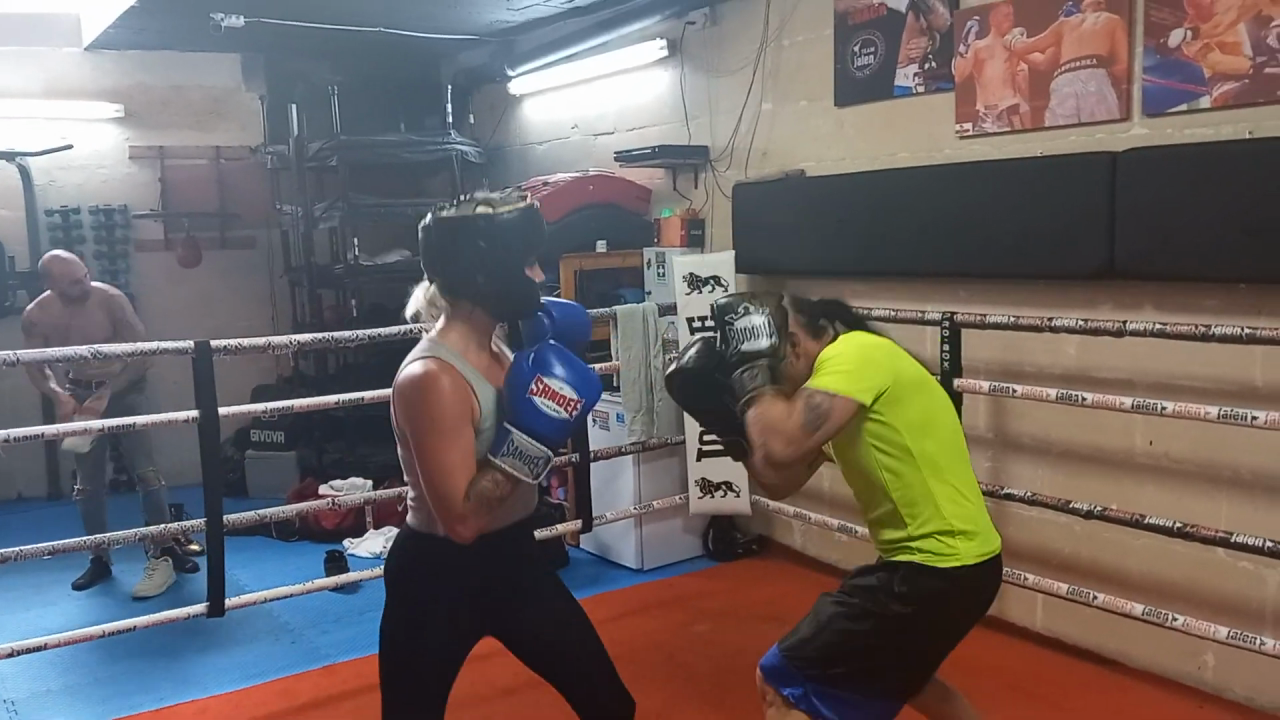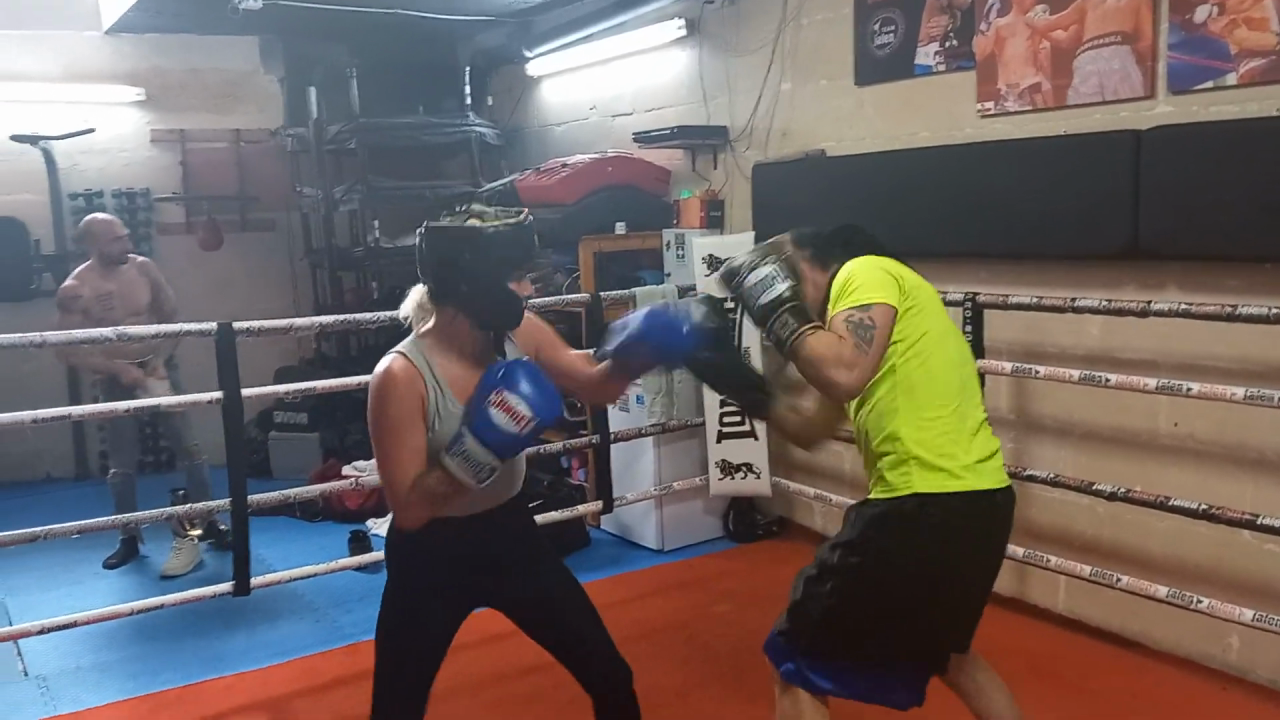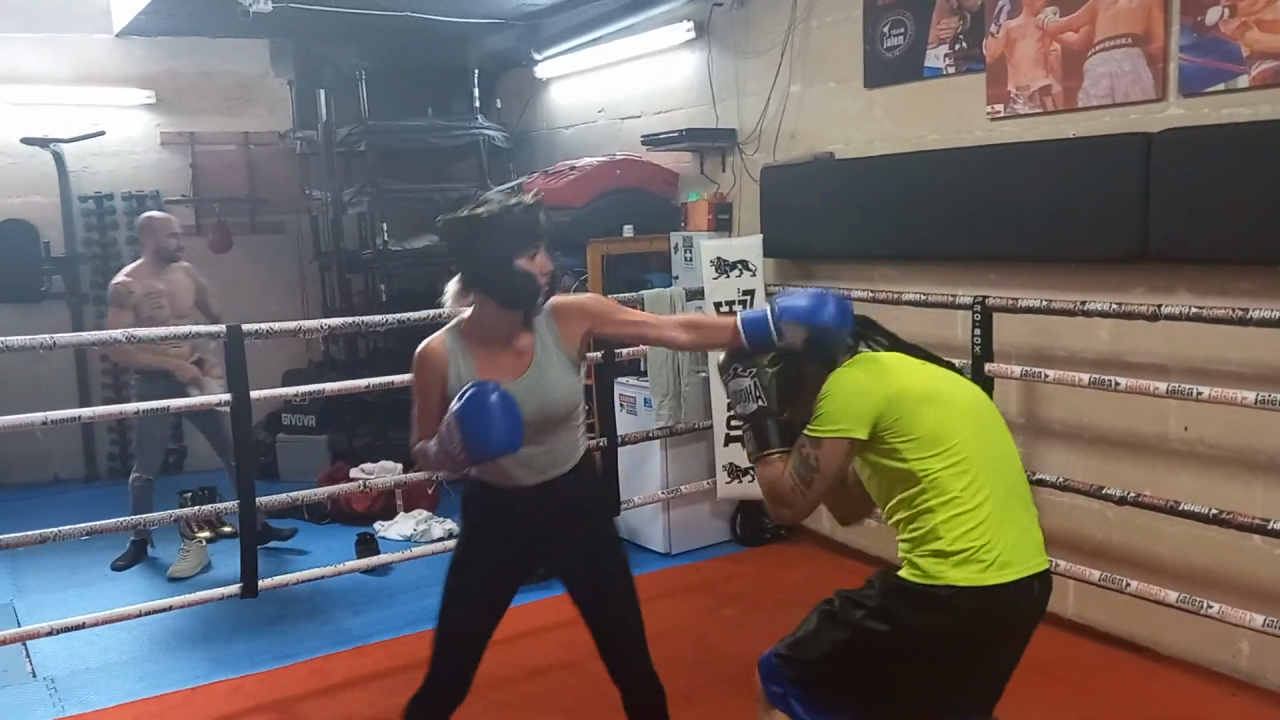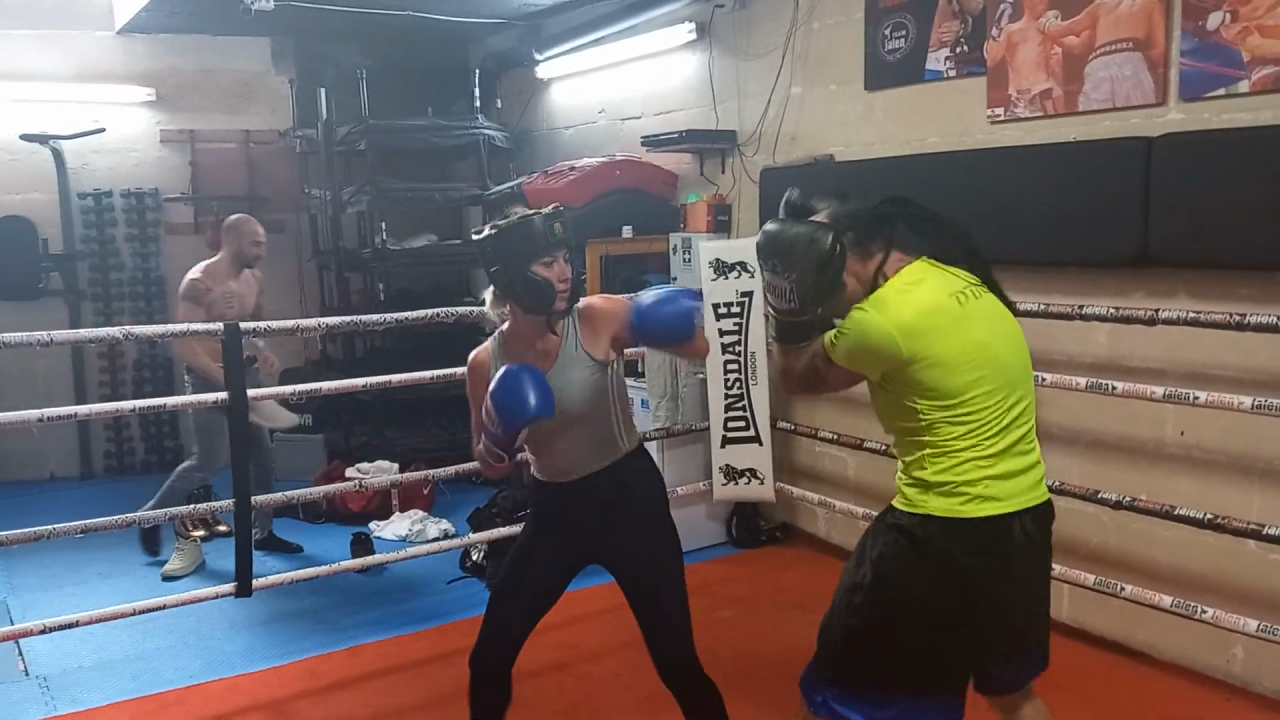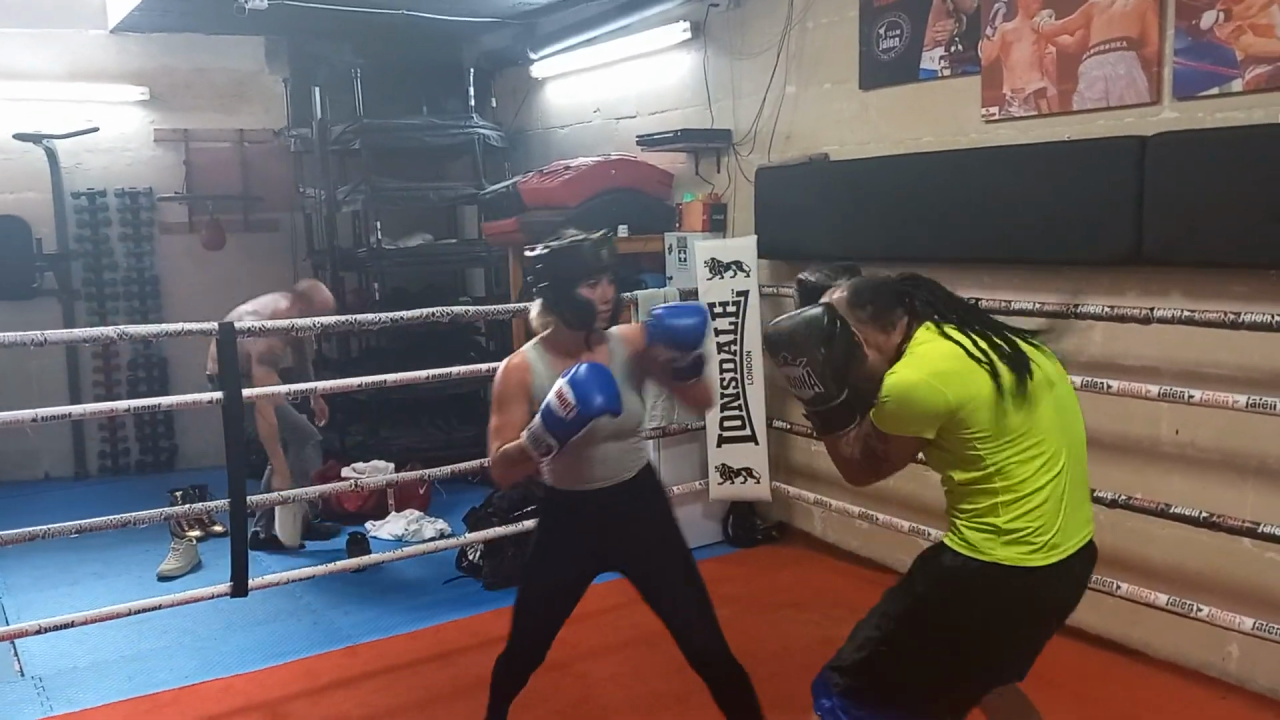
dt=0.3s
person 1, frame 1
left shoulder: (487, 340)
right shoulder: (428, 378)
left elbow: (530, 393)
right elbow: (462, 521)
left wrist: (557, 353)
right wrist: (531, 437)
left hip: (512, 559)
right hip: (437, 573)
person 1, frame 2
left shoulder: (519, 332)
right shoulder: (401, 376)
left elbow: (591, 385)
right elbow: (410, 507)
left wrist: (633, 352)
right wrist: (485, 445)
left hip: (514, 538)
right hip: (436, 561)
left knee: (609, 678)
person 1, frame 3
left shoulder: (567, 317)
right shoulder: (438, 355)
left elbow: (681, 332)
right elbow: (425, 456)
left wrist: (768, 325)
right wrist: (449, 447)
left hip: (575, 509)
right hip: (498, 529)
left knee: (632, 669)
person 1, frame 4
left shoulder: (599, 316)
right shoulder: (486, 362)
left elbow: (691, 343)
right elbow: (488, 464)
left wrist: (678, 327)
right wrist: (499, 437)
left hip: (630, 496)
right hip: (555, 511)
left knee: (676, 661)
right knee: (490, 656)
person 1, frame 5
left shoulder: (634, 342)
right shoulder: (519, 370)
left elbow: (700, 401)
right elbow: (502, 470)
left wrist: (686, 359)
right wrist: (549, 429)
left hip: (642, 509)
right hip: (569, 520)
left knee: (710, 653)
right knee: (522, 653)
person 2, frame 1
left shoulder: (857, 355)
right shoulder: (843, 375)
left elbow: (783, 448)
right elbow: (778, 481)
left wrist: (751, 364)
right wrist: (727, 409)
left hip: (934, 570)
right hip: (962, 563)
left knee: (782, 684)
right knee: (893, 671)
person 2, frame 2
left shoulder: (865, 274)
left elbow: (845, 375)
right elbow: (819, 423)
left wrist: (780, 308)
left hip: (922, 512)
right hip: (983, 503)
left knee: (794, 666)
right knee: (947, 654)
person 2, frame 3
left shoulder: (854, 381)
right shoulder: (910, 378)
left elbow: (788, 503)
right elbow: (849, 509)
left wrist: (758, 413)
left hip: (952, 594)
left knee: (782, 686)
person 2, frame 4
left shoulder: (880, 320)
right shoulder: (957, 282)
left elbow: (793, 378)
left wrist: (789, 302)
left hip: (942, 533)
right hip: (1024, 520)
person 2, frame 5
left shoulder: (915, 380)
right shoulder: (985, 337)
left elbow: (861, 466)
left wrist: (819, 391)
left hip: (991, 568)
right hip: (1065, 556)
right knee: (982, 679)
person 3, frame 1
left shoulder: (109, 299)
right shoulder: (36, 316)
left elbow: (144, 354)
right elbow: (35, 367)
left wrist: (107, 392)
right wrist: (59, 395)
left hip: (124, 389)
right hip: (81, 393)
left knee: (145, 473)
right knee: (88, 484)
left ankle: (165, 548)
right ankle: (100, 559)
person 3, frame 2
left shoulder: (144, 269)
right shoulder: (75, 291)
left elbow: (173, 318)
right elbow: (66, 350)
left wrist: (160, 359)
right wrist: (117, 368)
left hip: (156, 370)
right hip: (117, 379)
left knee: (189, 449)
right knee: (122, 465)
left ankle: (208, 524)
right ankle: (129, 539)
person 3, frame 3
left shoulder: (188, 274)
right shoulder: (125, 286)
left elbow: (216, 320)
right elbow: (117, 349)
left wrist: (211, 356)
right wrist: (172, 365)
left hip: (197, 374)
right hip: (153, 382)
left knee: (235, 451)
right knee: (145, 468)
left ankle: (256, 526)
right ankle: (139, 541)
person 3, frame 4
left shoulder: (254, 278)
right shoulder: (200, 282)
right elbow: (182, 346)
left wrist: (263, 352)
right wrist: (227, 382)
left hip: (245, 371)
right hip: (208, 375)
left knee: (263, 456)
right knee: (211, 460)
left ankle: (263, 533)
right ankle: (155, 515)
person 3, frame 5
left shoulder: (291, 311)
right shoulder: (268, 337)
left elbow: (301, 350)
right elbow: (263, 410)
left wrist: (315, 394)
right wrist: (280, 470)
left hip: (252, 373)
left knee: (291, 449)
right knee: (306, 438)
left ankle: (264, 530)
right ankle: (300, 520)
